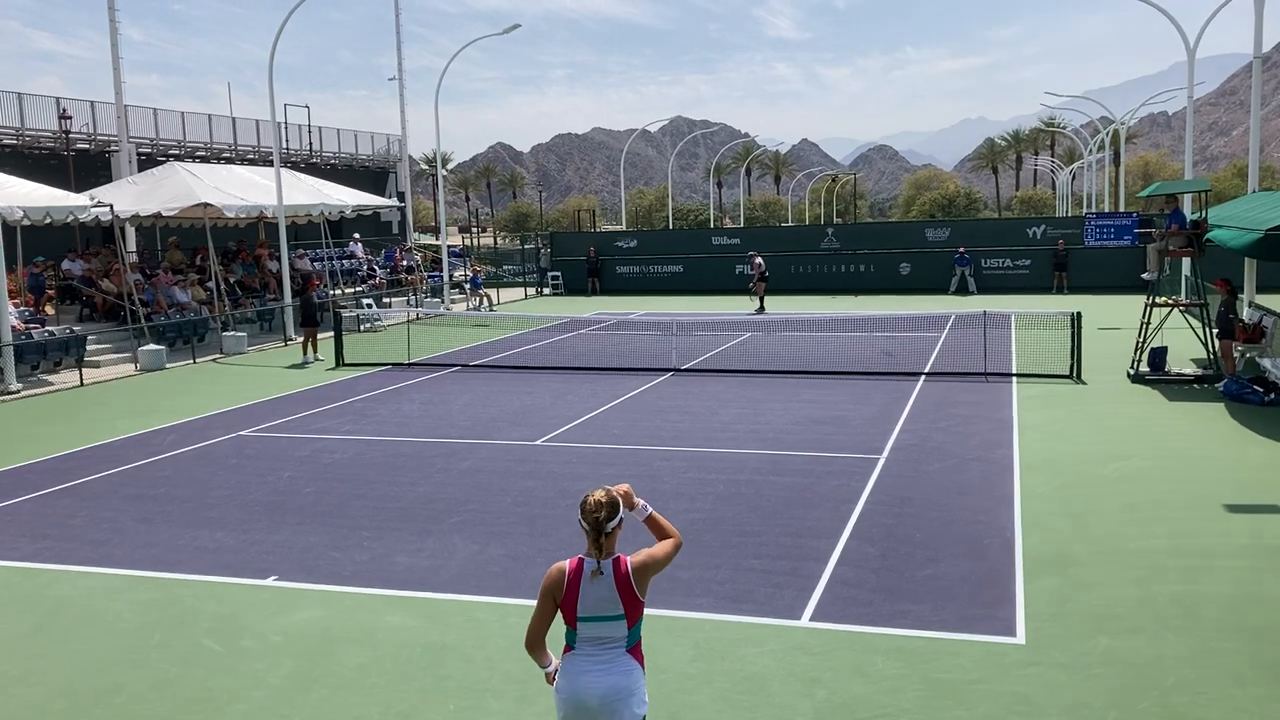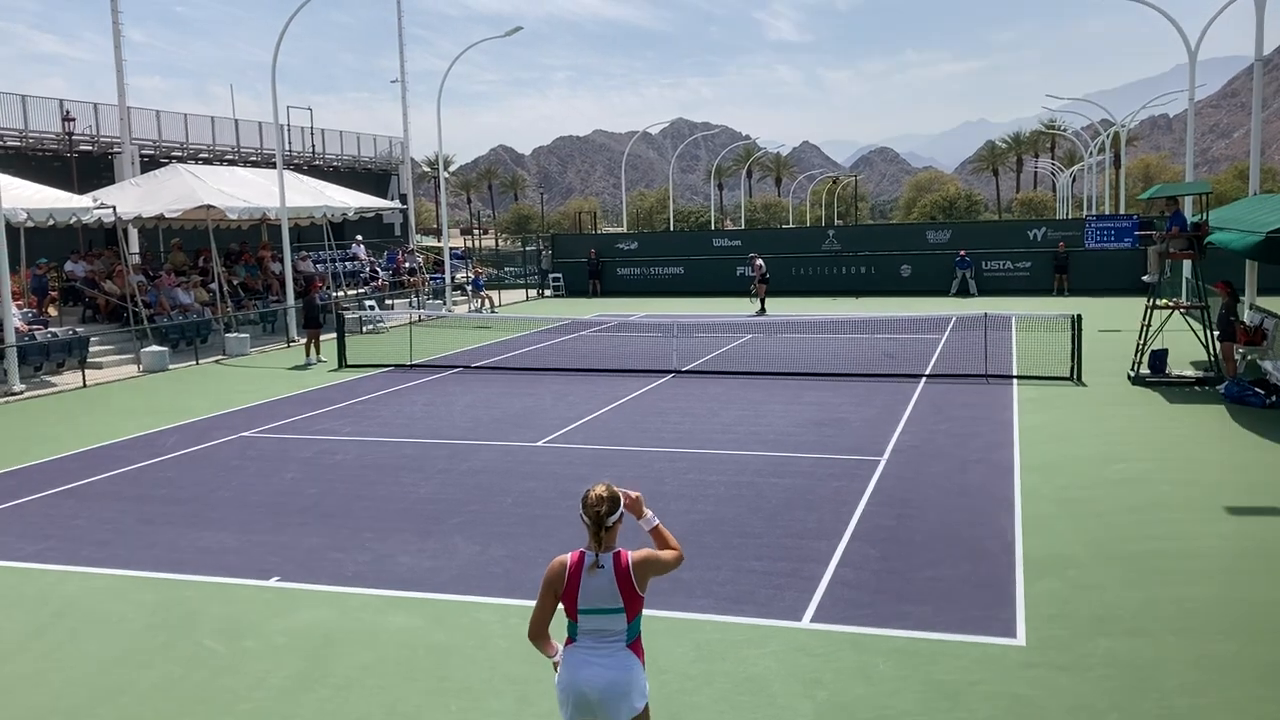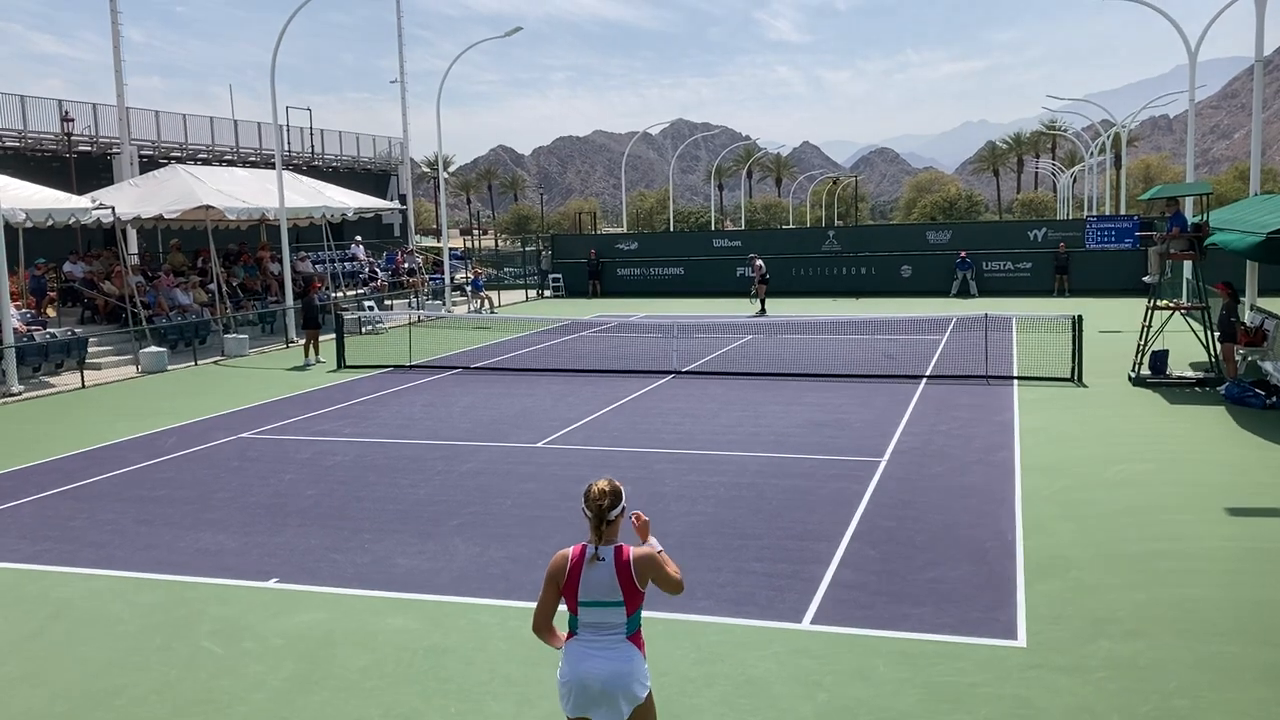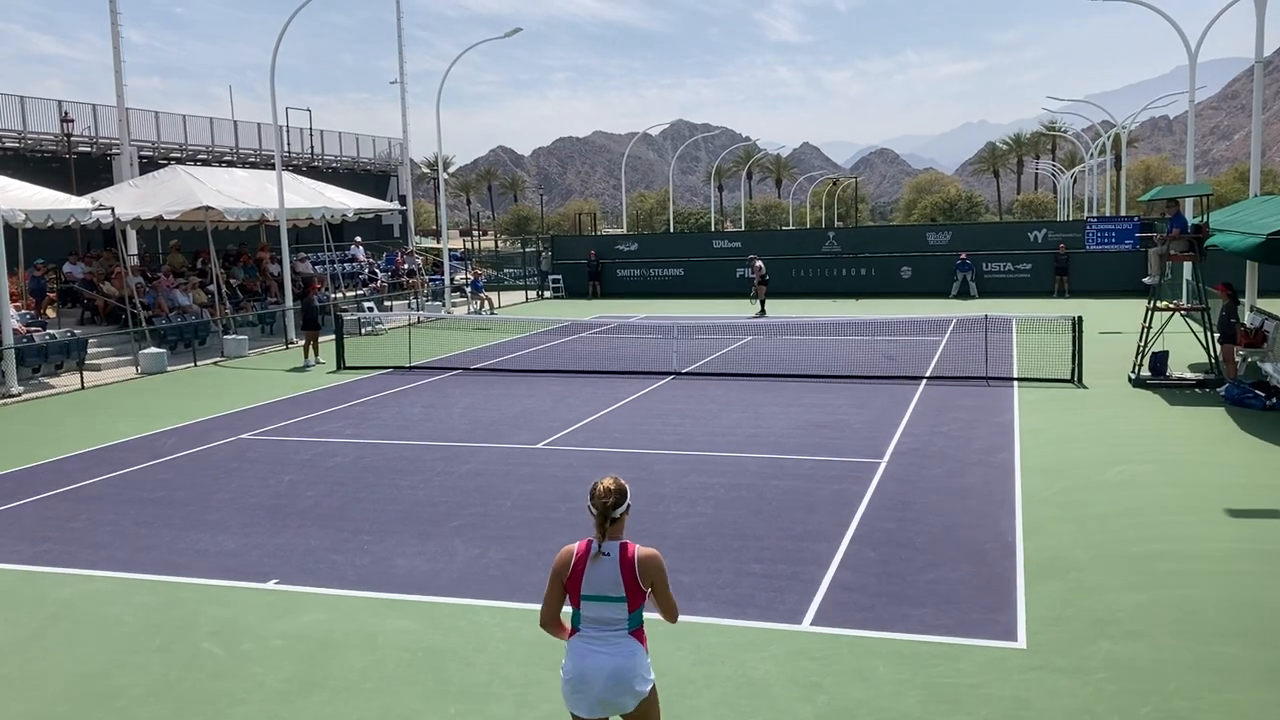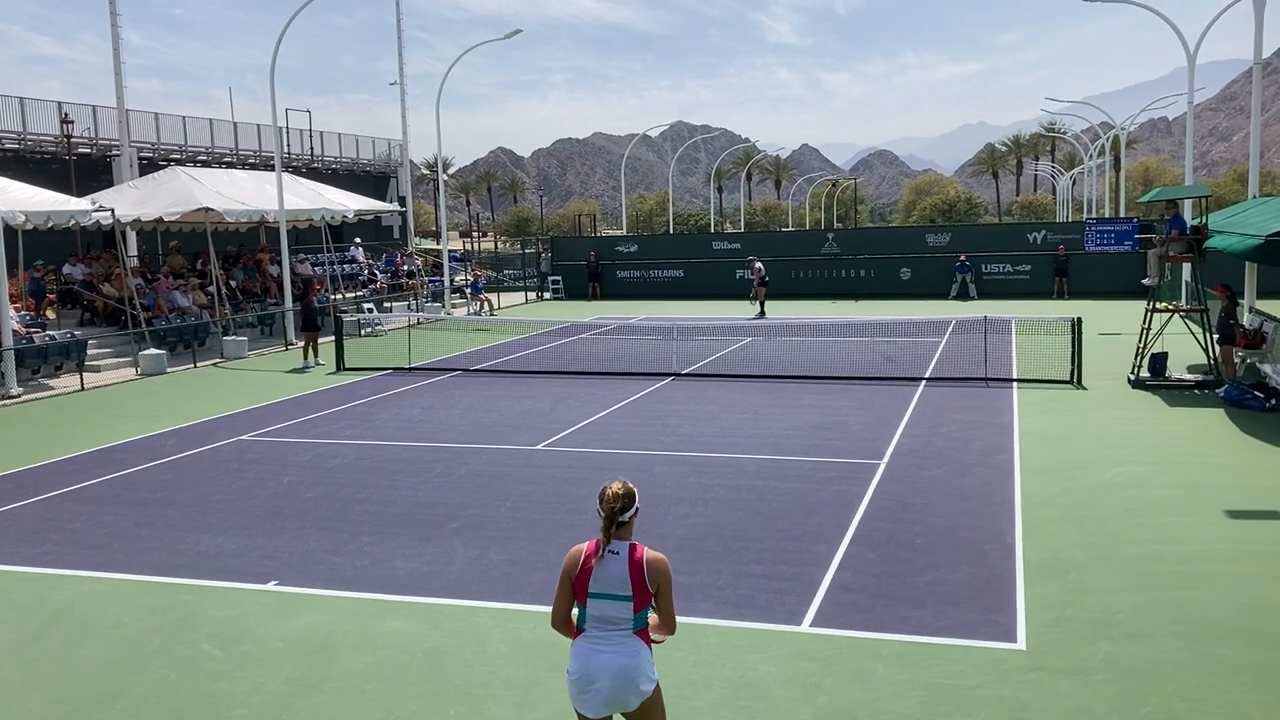
dt=0.1s
person 1, frame 1
left shoulder: (560, 575)
right shoulder: (638, 568)
left elbow: (533, 642)
right elbow: (674, 540)
left wrist: (548, 665)
right wrist: (637, 505)
left hip: (574, 689)
right hip: (622, 690)
person 1, frame 2
left shoulder: (561, 568)
right shoulder: (639, 564)
left elbow: (536, 634)
right elbow: (676, 554)
left wrist: (555, 654)
right wrist: (643, 515)
left hip: (575, 678)
right hip: (622, 682)
person 1, frame 3
left shoulder: (563, 561)
right shoulder: (642, 559)
left elbow: (540, 626)
right elbow: (677, 585)
right wrist: (649, 540)
left hip: (577, 672)
right hip: (625, 675)
person 1, frame 4
left shoulder: (568, 557)
right shoulder: (646, 559)
left elbow: (547, 621)
right elbow: (671, 616)
left hip: (580, 668)
right hip: (628, 668)
person 1, frame 5
left shoulder: (578, 556)
right shoulder: (655, 563)
left elbow: (558, 621)
right elbow: (668, 627)
left hip: (585, 668)
right hip: (633, 668)
